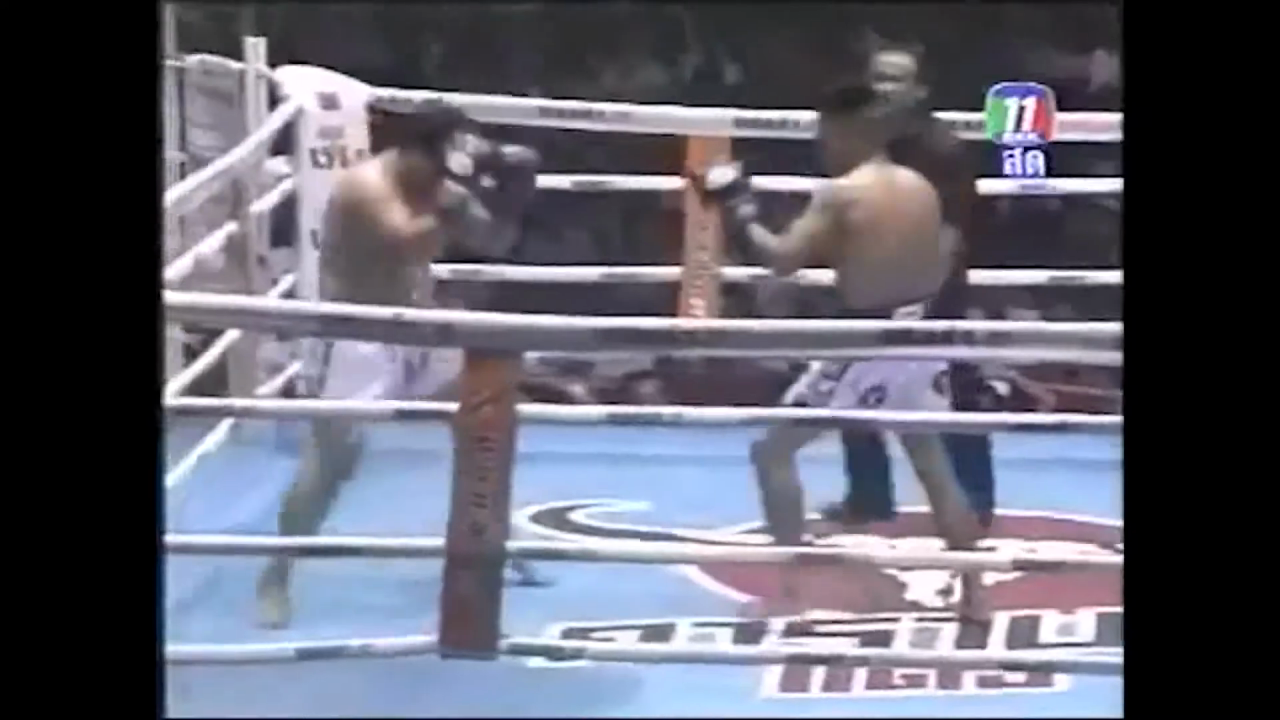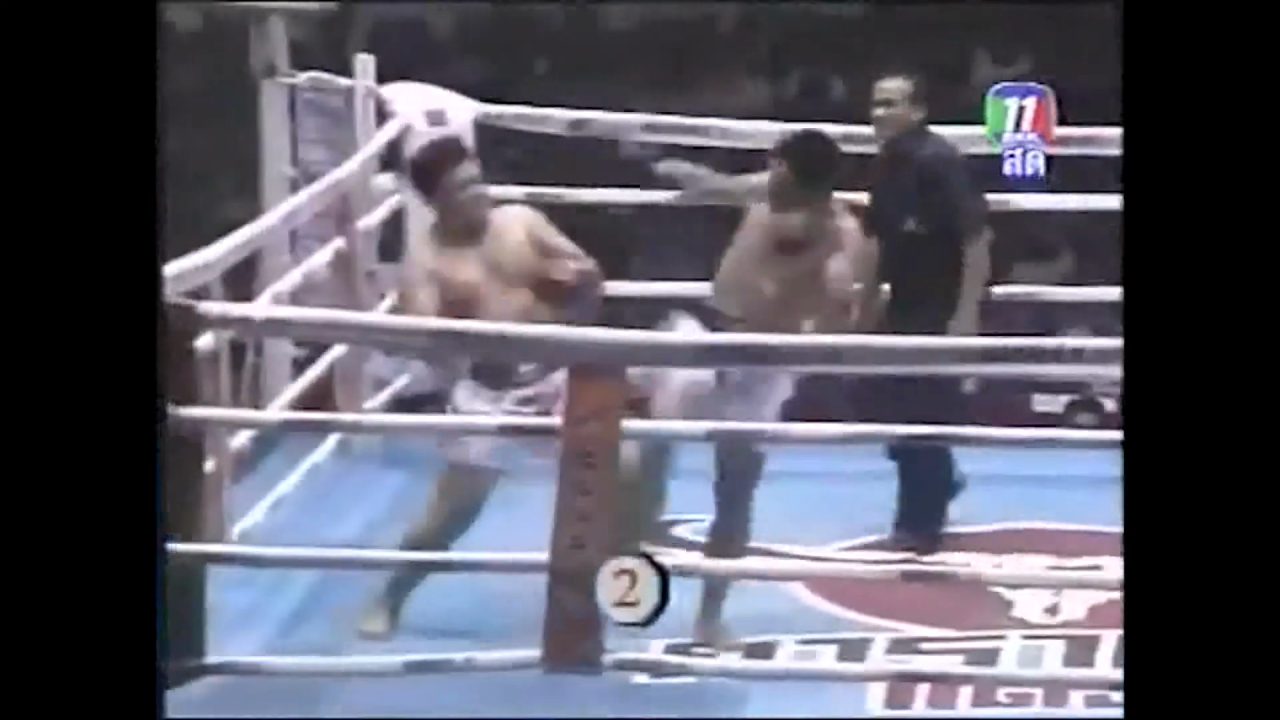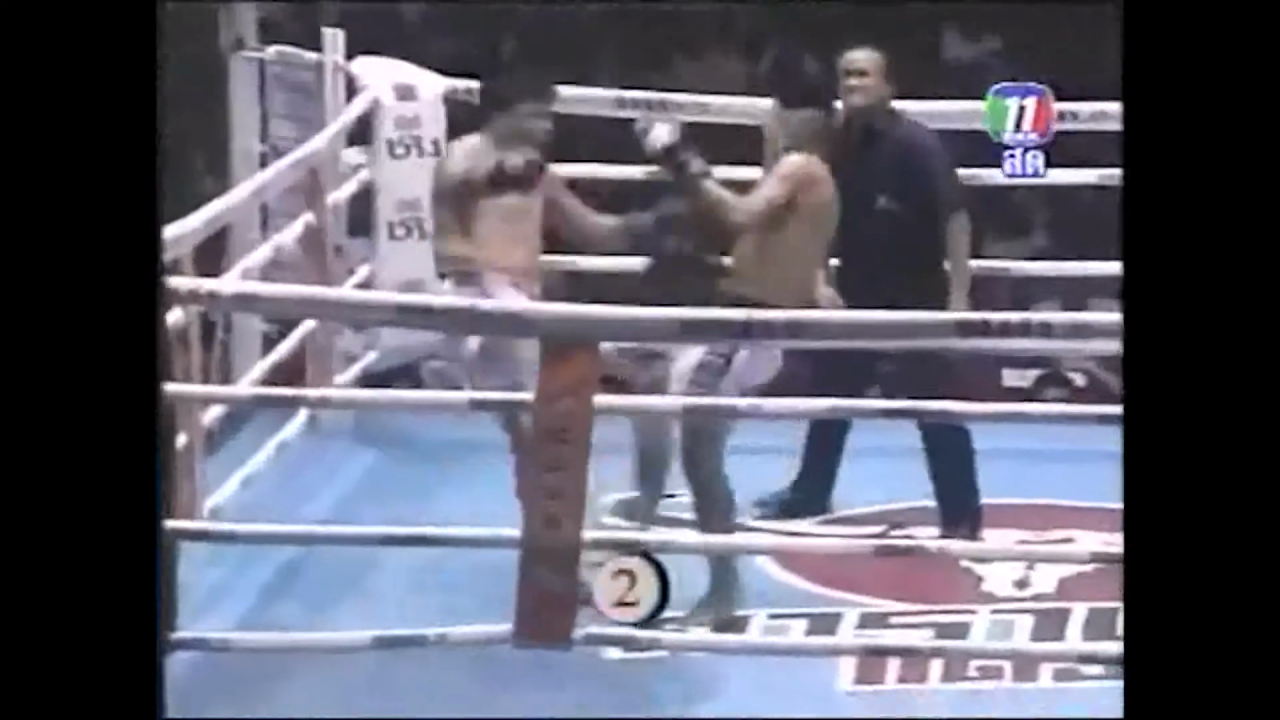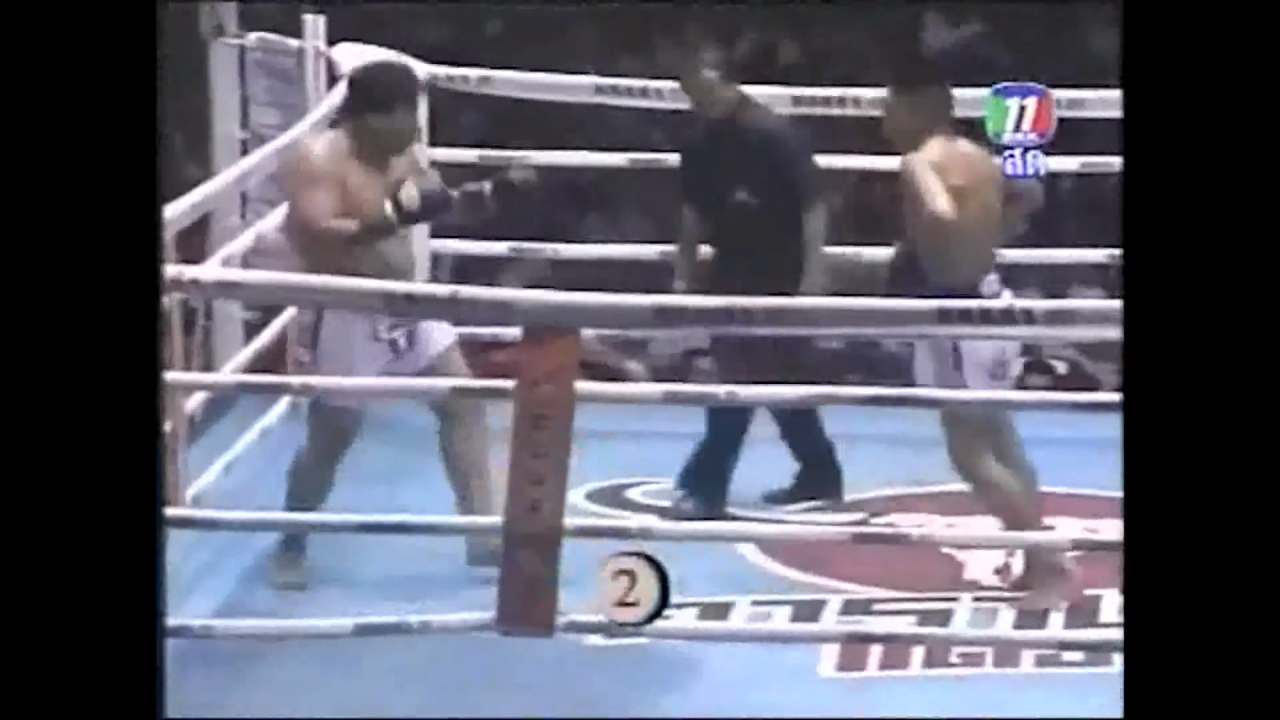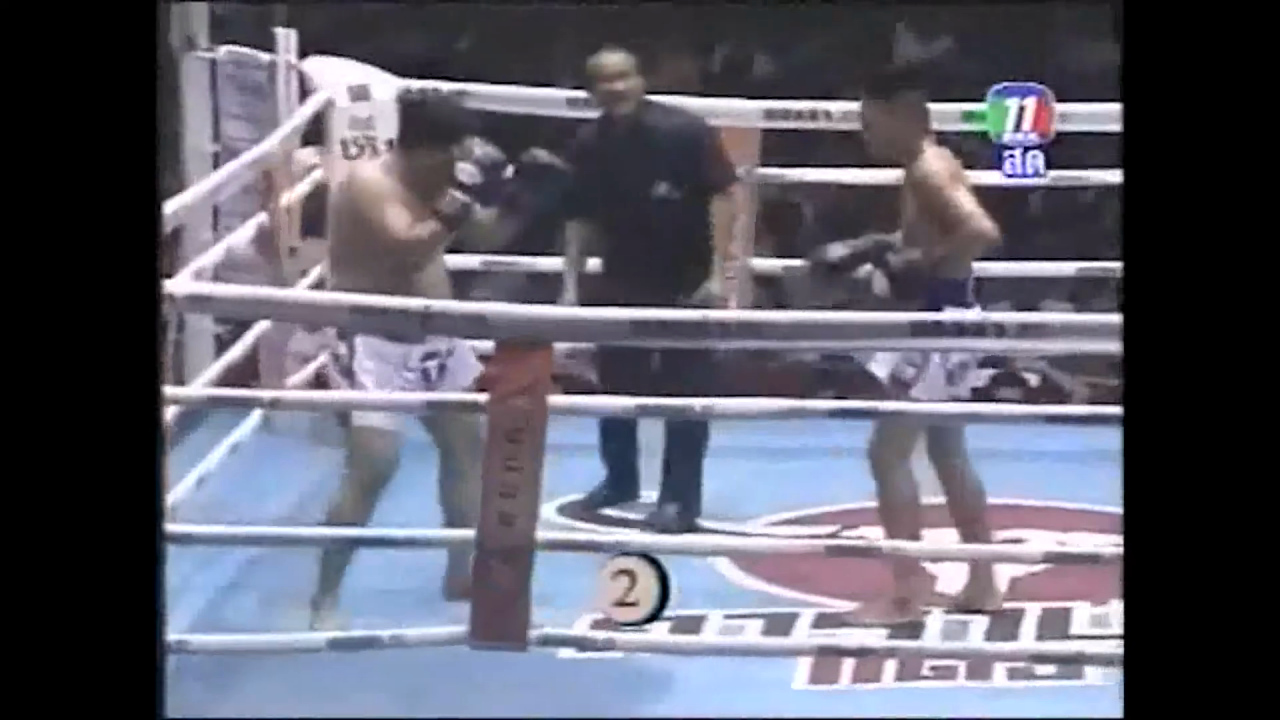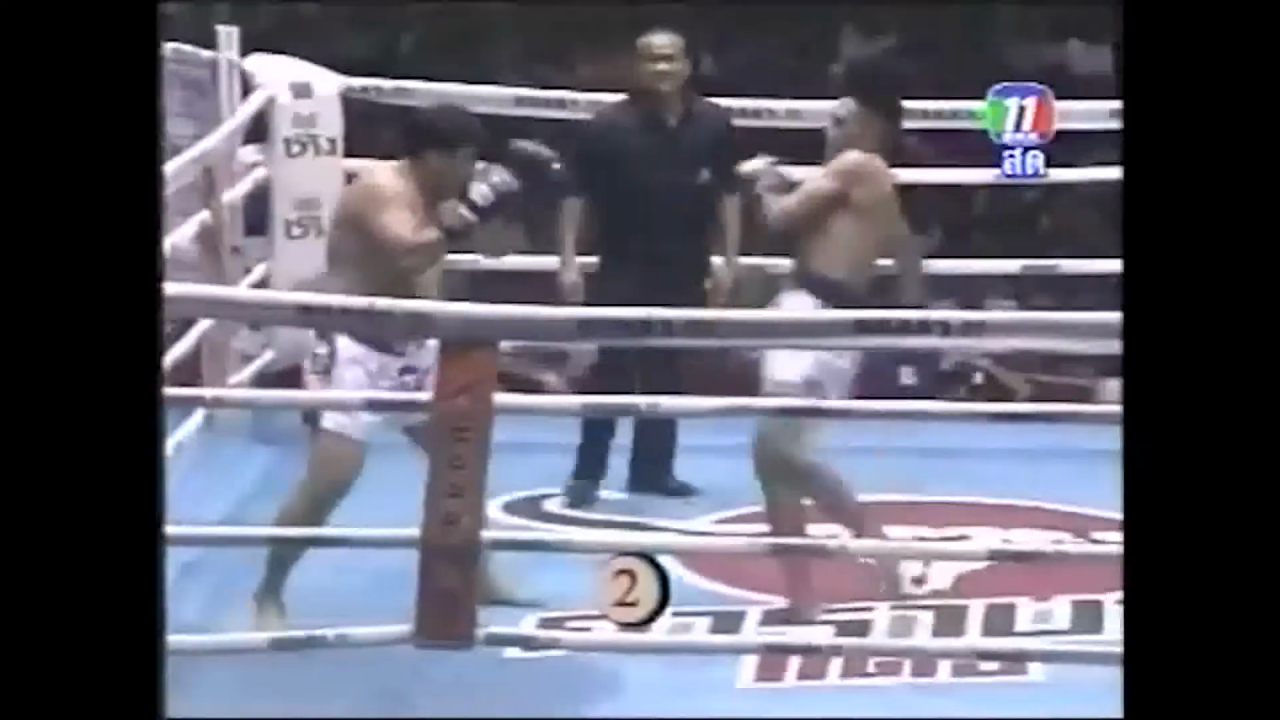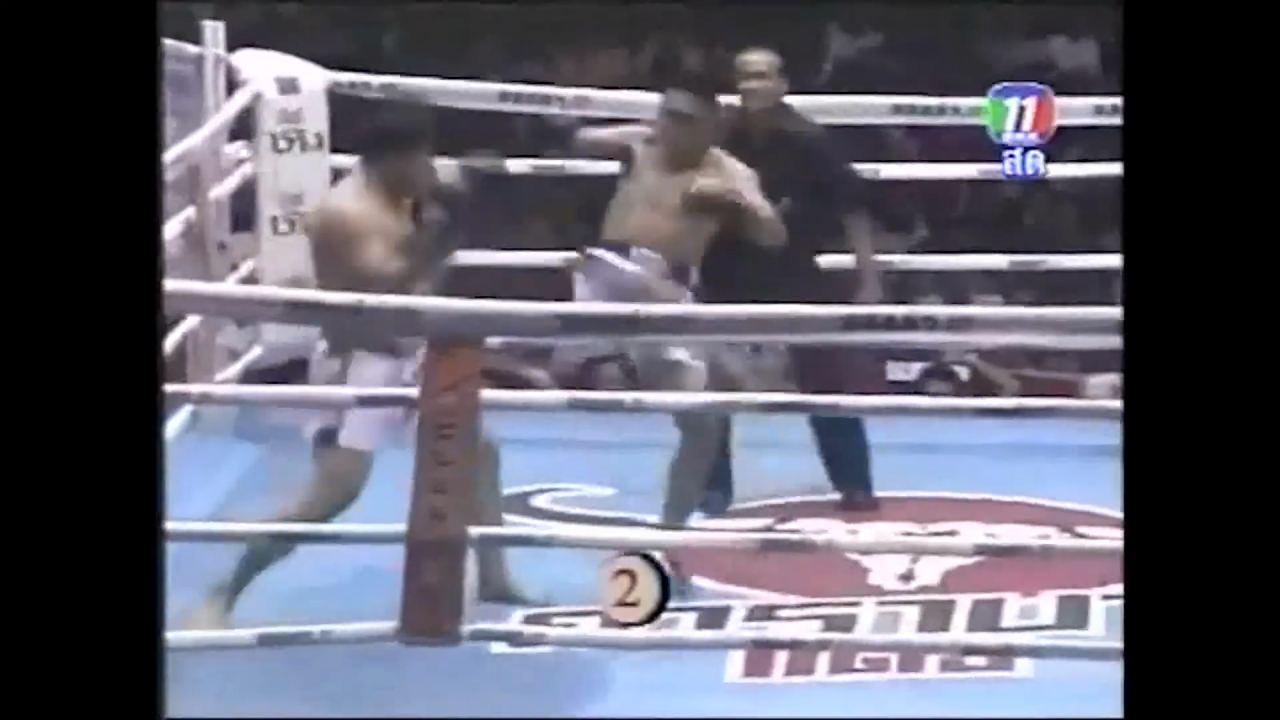
dt=0.7s
person 1, frame 1
left shoulder: (840, 193)
right shoulder: (920, 187)
left elbow: (785, 258)
right elbow: (940, 267)
left wrist: (739, 210)
left knee: (772, 450)
right knee: (936, 471)
left ankle: (792, 578)
right ankle: (972, 592)
person 1, frame 2
left shoulder: (842, 236)
right shoulder: (767, 192)
left elbow: (835, 315)
right elbow: (717, 187)
left hip: (760, 369)
right hip: (709, 334)
left knee: (736, 492)
left ankle: (709, 613)
person 1, frame 3
left shoulder: (797, 169)
right shoulder: (819, 185)
left elbow: (741, 219)
left wrist: (686, 168)
left hip: (742, 333)
left knee: (701, 454)
left ankle: (723, 589)
person 1, frame 4
left shoulder: (920, 162)
right shoulder: (974, 155)
left elbow: (942, 220)
left wrist: (910, 256)
left hip: (959, 313)
right hip: (991, 303)
left knee: (972, 453)
right knee: (998, 438)
left ankle: (1052, 565)
right ankle: (1041, 561)
person 1, frame 5
left shoulder: (929, 170)
right shoulder: (924, 165)
left elbow: (983, 234)
left wrist: (916, 260)
right wrist: (854, 249)
left hip: (940, 319)
right hip: (940, 315)
left knee: (887, 452)
right knee: (949, 455)
left ankle: (905, 592)
right ankle: (981, 583)
person 1, frame 6
left shoulder: (855, 165)
right shoulder: (878, 190)
left elbow: (781, 216)
right elbow: (912, 267)
left wrist: (768, 185)
left hip: (816, 317)
left knee: (779, 449)
right knee: (772, 451)
left ankle: (870, 542)
right ankle: (800, 591)
person 1, frame 7
left shoulder: (732, 174)
right shoulder: (643, 140)
left elbow: (775, 235)
right elbow: (582, 142)
left wrist: (733, 201)
left hip: (670, 292)
right hip: (610, 272)
left knee: (701, 427)
left ankle: (671, 531)
person 2, frame 1
left shoulder: (439, 185)
right shoulder: (363, 186)
left elbow: (496, 242)
right elbow: (412, 243)
left wrist: (510, 188)
right wrist: (460, 186)
right hip: (361, 338)
right knee: (333, 459)
right ankle: (274, 578)
person 2, frame 2
left shoulder: (522, 220)
right shoulder: (424, 259)
left elbow: (588, 273)
left wrist: (580, 283)
left hip: (555, 373)
right hip: (489, 388)
right knee: (455, 507)
right ankle: (389, 599)
person 2, frame 3
left shoulder: (541, 175)
right shoulder: (466, 153)
left elbow: (596, 233)
right elbow: (453, 186)
left wrist: (649, 223)
right wrist: (498, 172)
left hip: (518, 307)
right hip: (479, 298)
left knee: (529, 433)
person 2, frame 4
left shoulder: (400, 155)
right shoulder: (318, 159)
left elbow: (441, 199)
right elbow: (314, 236)
left wrist: (493, 192)
right wrist: (394, 214)
left hip: (405, 308)
right hip: (346, 318)
left knee: (464, 404)
right knee: (330, 437)
left ankle: (484, 532)
right ankle: (292, 545)
person 2, frame 5
left shoulder: (433, 185)
right shoulder: (367, 183)
left elbow: (484, 234)
right elbow: (411, 250)
right wrist: (463, 199)
left hip: (435, 340)
right hip: (376, 346)
left knee: (467, 446)
right knee: (370, 471)
left ankle: (462, 571)
right ankle: (325, 597)
person 2, frame 6
left shoulder: (434, 192)
right shoulder: (380, 188)
left elbow: (491, 240)
right elbow: (407, 256)
left wrist: (502, 206)
right wrist: (464, 216)
left hip: (414, 348)
right hip: (355, 350)
right knee: (329, 480)
right ankle: (269, 593)
person 2, frame 7
left shoulder: (400, 196)
right shoulder: (348, 213)
right elbow: (392, 287)
right wrist: (431, 233)
left hip: (412, 352)
right hip: (366, 363)
left knee: (481, 453)
right knee: (331, 496)
left ankle: (494, 580)
right ankle: (221, 594)
person 3, frame 1
left shoulder: (943, 146)
left elbow: (954, 229)
left hip: (932, 292)
left knee: (957, 398)
left ankle: (977, 502)
right ankle: (868, 496)
person 3, frame 2
left shoulder: (939, 161)
right shoulder: (888, 165)
left elbow: (977, 236)
left wrist: (968, 311)
right wrist: (866, 295)
left hip: (941, 307)
right hip: (907, 301)
left knee: (922, 410)
right knee: (893, 403)
left ankle: (920, 523)
right ankle: (937, 483)
person 3, frame 3
left shoulder: (915, 143)
right shoulder: (836, 144)
left elbow: (954, 217)
left wrist: (959, 294)
left hip: (909, 295)
right hip: (854, 290)
left knee: (931, 404)
right knee: (831, 389)
left ankle: (961, 515)
right ankle: (809, 492)
person 3, frame 4
left shoulder: (773, 134)
right shoulder: (701, 143)
left elbow: (812, 207)
right elbow: (695, 210)
left wrist: (812, 279)
right wrist: (683, 274)
left hip: (776, 275)
right hip: (735, 273)
left knee: (735, 378)
right knee: (776, 379)
left ankle: (704, 489)
right ankle: (820, 475)
person 3, frame 5
left shoulder: (683, 131)
right shoulder: (589, 147)
left elbow: (724, 198)
right elbow: (581, 220)
left wrist: (722, 272)
right wrist: (571, 284)
left hip: (685, 280)
right hip: (622, 279)
left knee: (683, 388)
right knee: (616, 381)
left ankle: (679, 498)
right ankle: (619, 479)
person 3, frame 6
left shoulder: (713, 123)
right shoulder: (609, 126)
left elbow: (726, 193)
right elbow: (578, 195)
left wrist: (729, 260)
right wrist: (568, 261)
left hip: (684, 269)
right hip: (622, 269)
left knee: (665, 373)
right knee: (613, 371)
left ankle: (652, 470)
right ankle: (587, 473)
person 3, frame 7
left shoulder: (811, 143)
right shoulder: (716, 141)
left elbow: (852, 213)
left wrist: (869, 281)
left hip: (794, 278)
right hip: (728, 277)
left knee: (826, 379)
left ankle: (854, 483)
right ankle: (715, 485)
